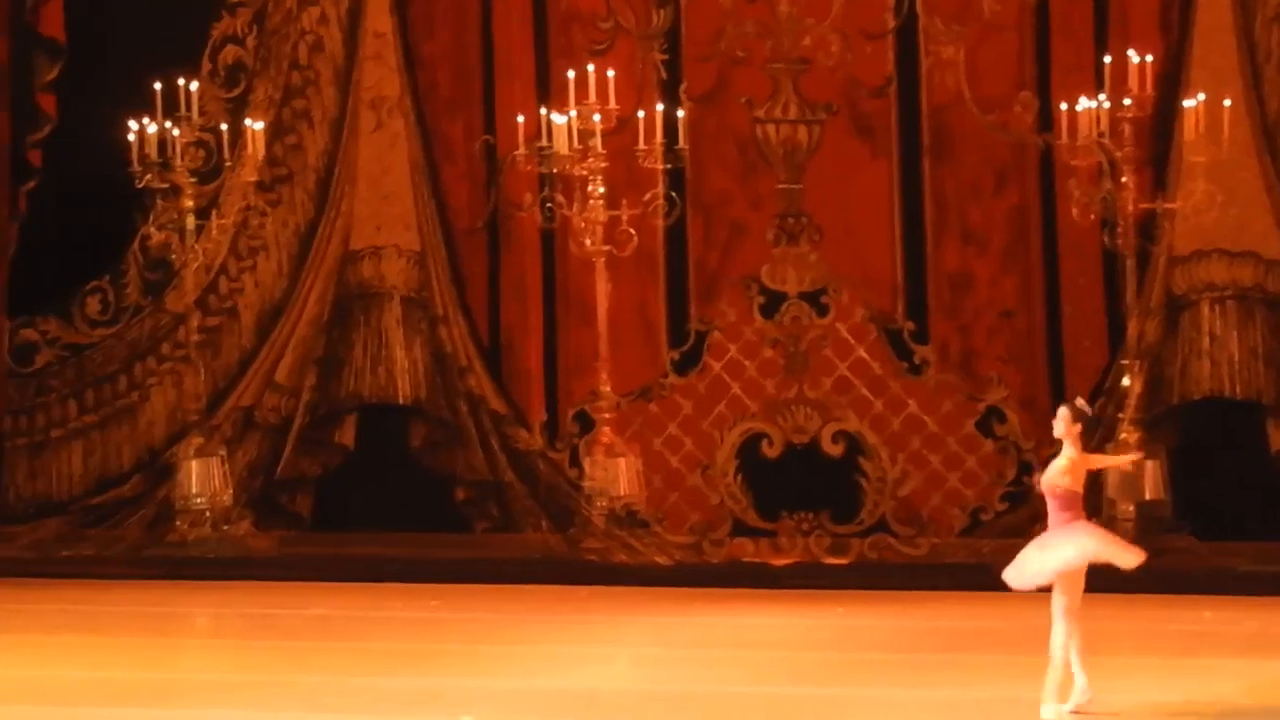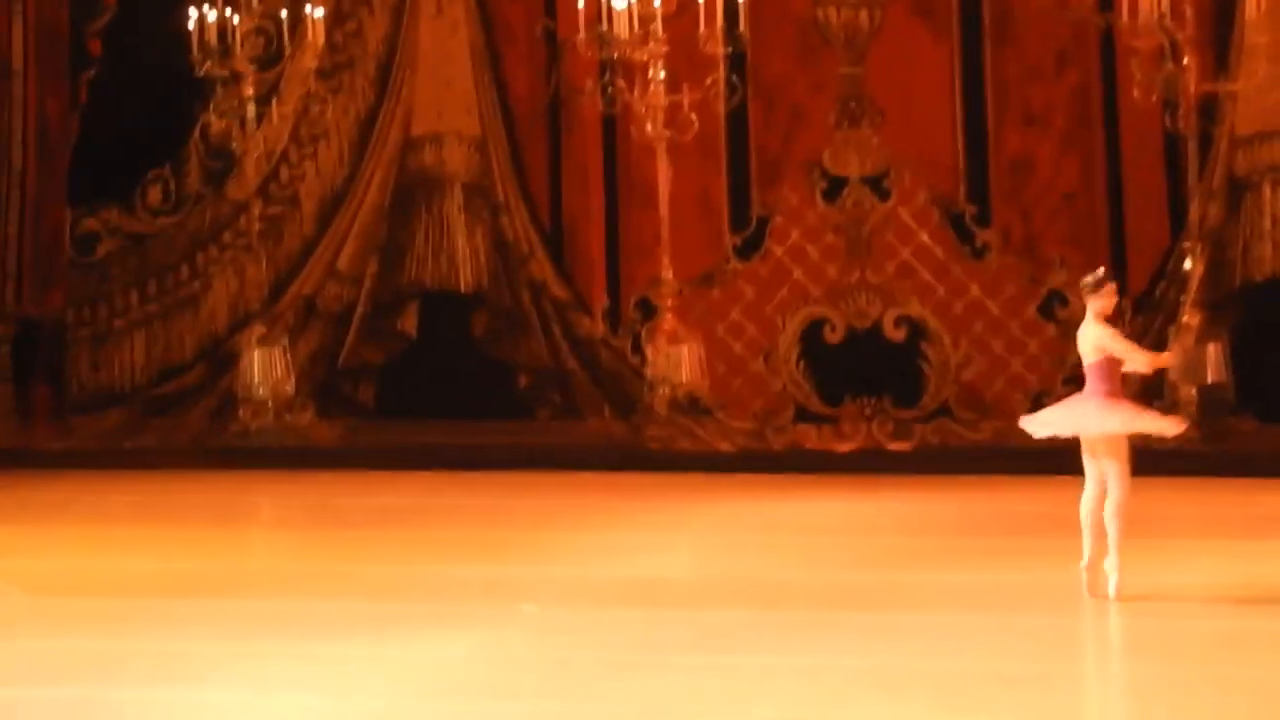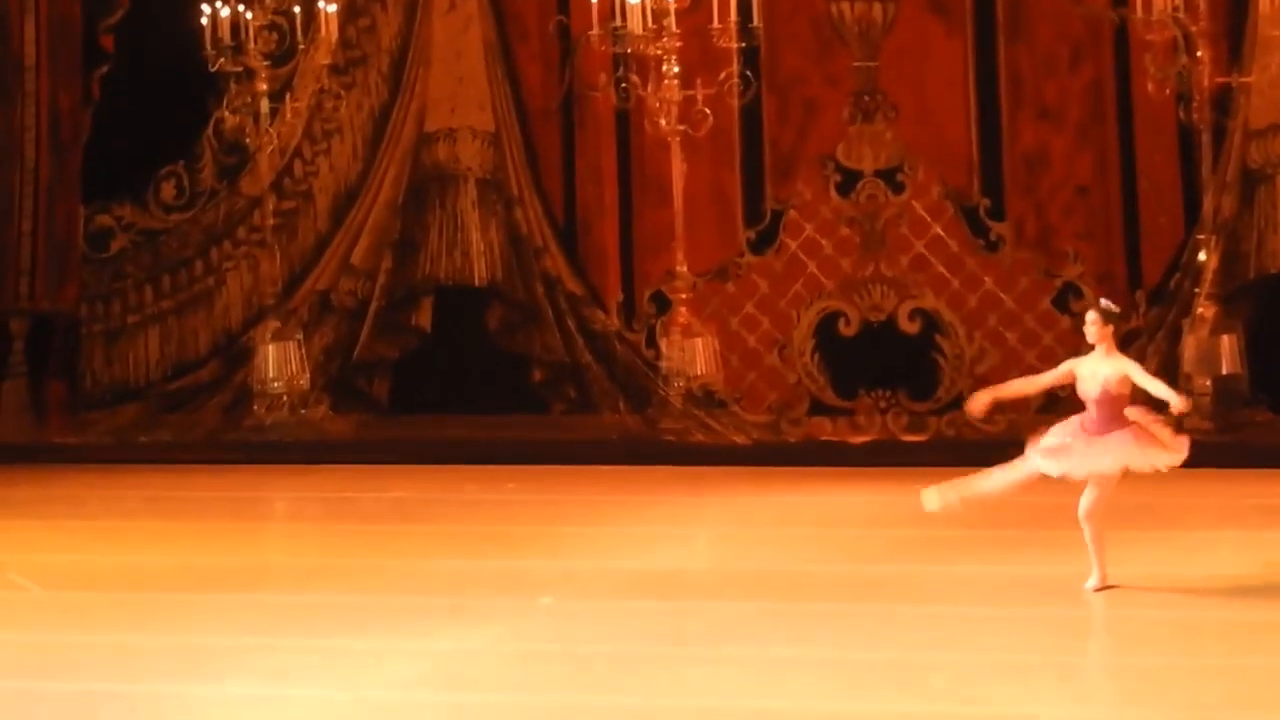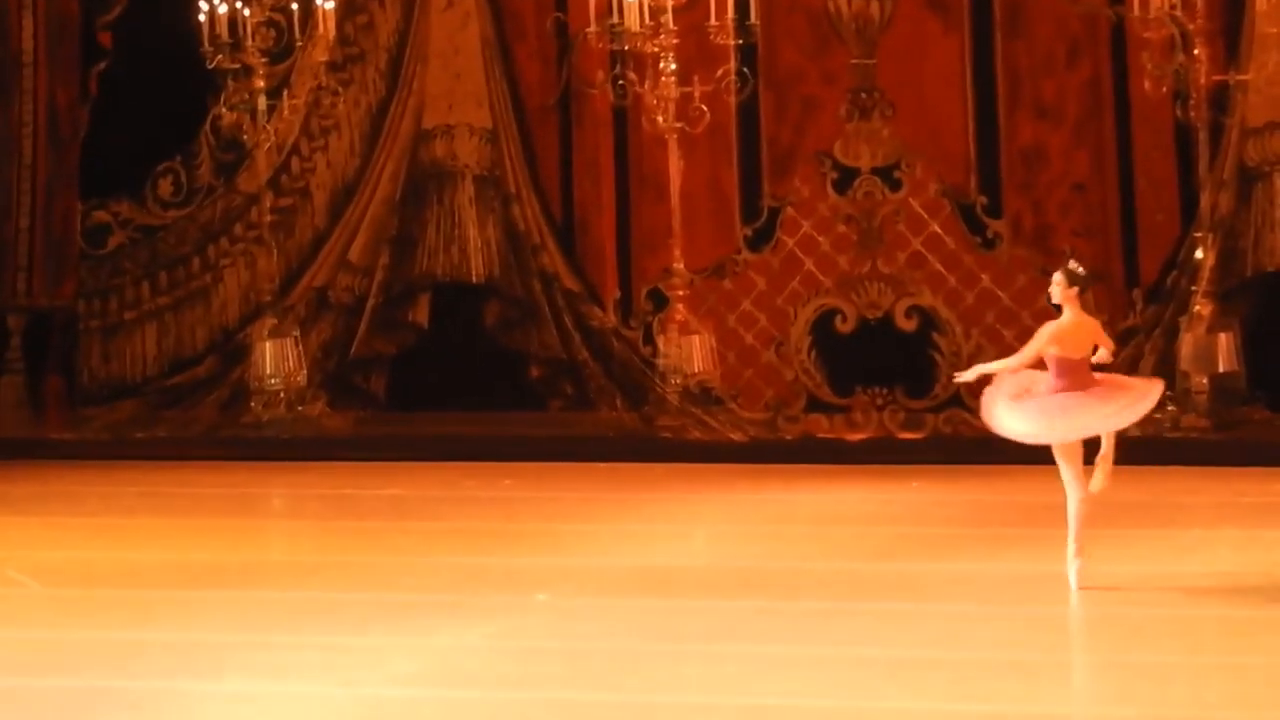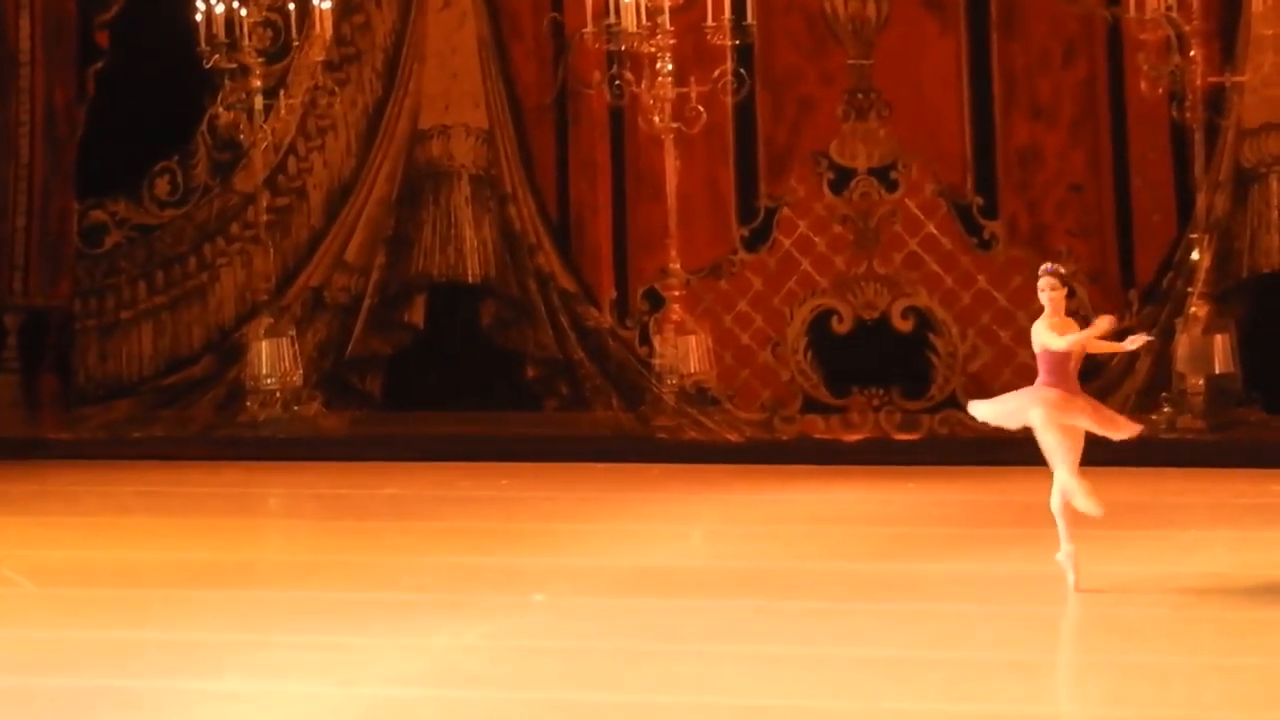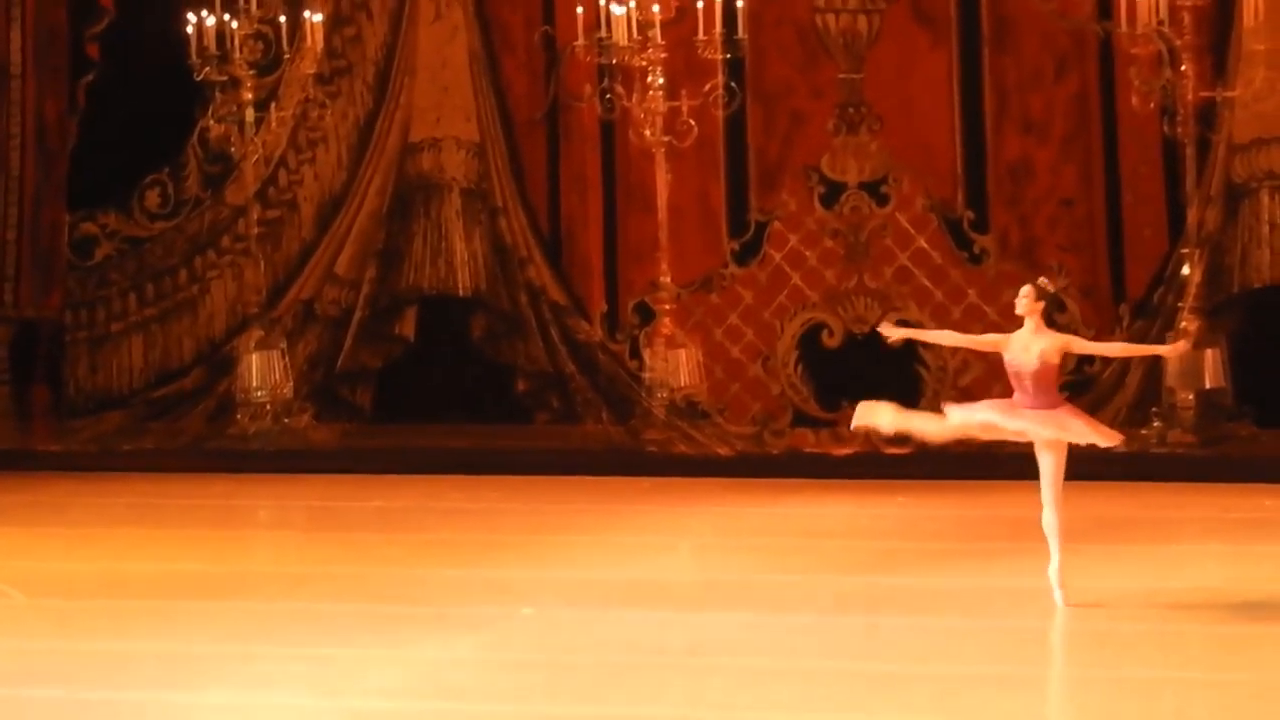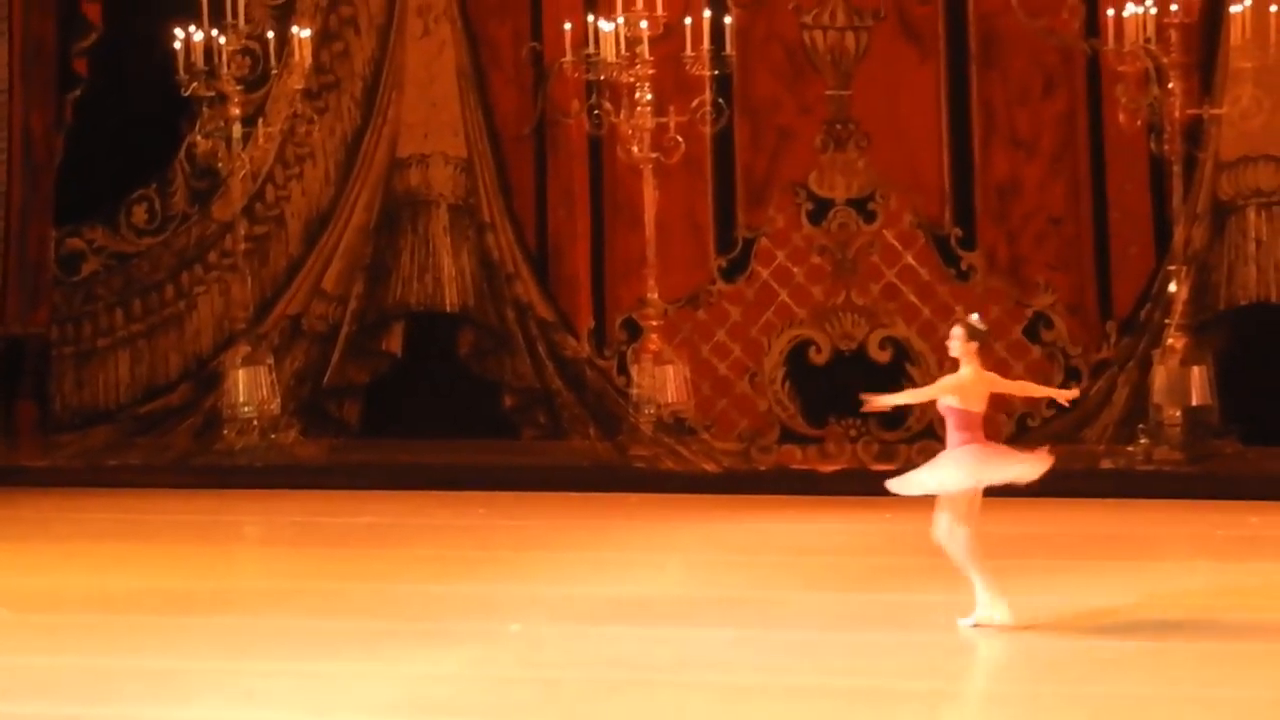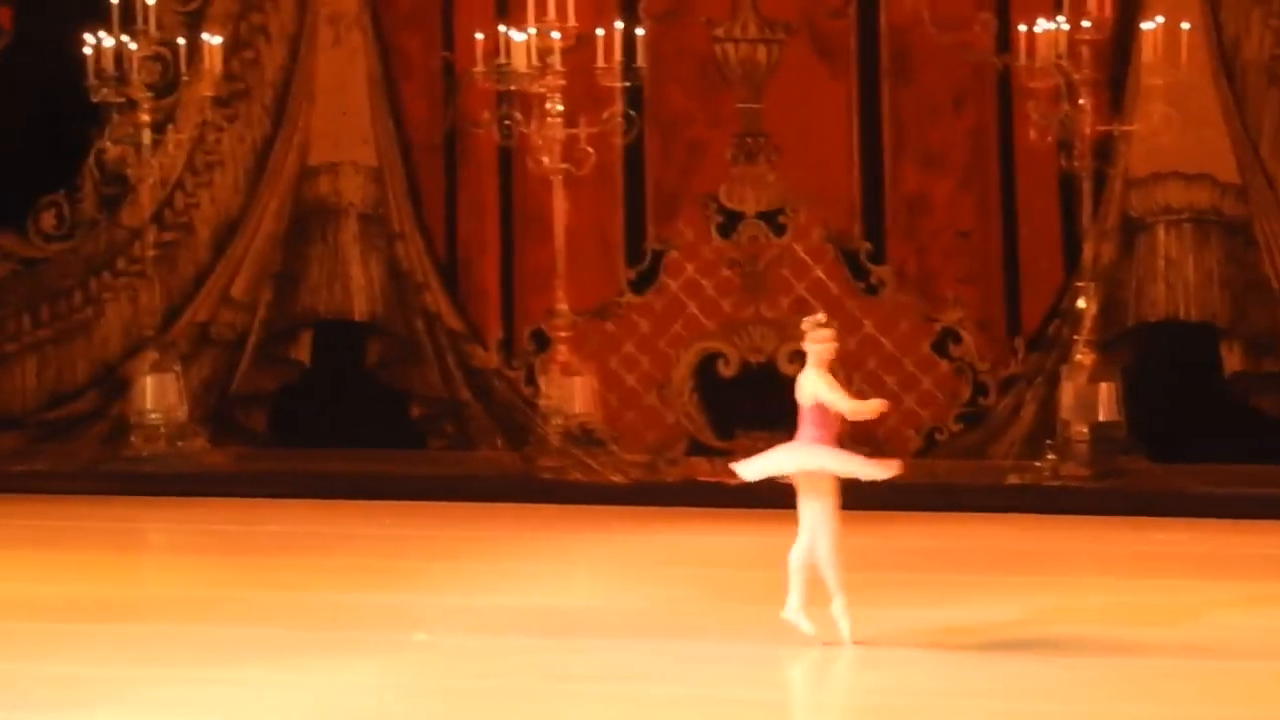
dt=0.4s
person 1, frame 1
left shoulder: (1070, 460)
right shoulder: (1072, 456)
left elbow: (1062, 473)
right elbow: (1103, 460)
right wrist: (1124, 459)
left hip: (1072, 538)
right hip: (1061, 542)
left knee: (1063, 614)
right knee: (1063, 616)
left ankle: (1052, 692)
right ankle: (1080, 685)
person 1, frame 2
left shoulder: (1090, 331)
right shoulder: (1103, 333)
right elbow: (1145, 363)
left wrist: (1130, 361)
right wrist: (1164, 358)
left hip: (1092, 414)
right hip: (1103, 414)
left knee: (1096, 487)
right knee: (1118, 487)
left ankle: (1090, 558)
right ankle: (1113, 559)
person 1, frame 3
left shoulder: (1126, 366)
right shoulder: (1078, 365)
left elbow: (1154, 384)
right elbow: (1033, 384)
left wrist: (1176, 400)
right wrist: (992, 393)
left hip: (1117, 444)
right hip: (1085, 437)
left knee: (1088, 511)
right knee: (1025, 469)
left ankle: (1100, 573)
right ankle: (953, 492)
person 1, frame 4
left shoulder: (1054, 329)
right shoulder: (1092, 323)
left elbow: (1019, 363)
right elbow: (1109, 348)
left wrist: (980, 369)
left hip: (1066, 405)
right hip: (1090, 391)
left knee: (1073, 484)
left ankle: (1074, 552)
right ankle: (1103, 465)
person 1, frame 5
left shoulder: (1071, 325)
right shoulder: (1041, 327)
left elbow: (1088, 346)
right elbow: (1063, 345)
left wrist: (1125, 345)
right wrist: (1096, 329)
left hip: (1070, 403)
right hip: (1047, 400)
left knee: (1061, 483)
left ankle: (1066, 548)
person 1, frame 6
left shoulder: (1058, 341)
right shoulder: (1004, 341)
left elbow: (1107, 347)
right elbow: (960, 339)
left wrist: (1158, 349)
right wrist: (907, 332)
left hip: (1052, 418)
right hip: (1016, 414)
left knee: (1051, 499)
right knee: (953, 426)
left ankle: (1056, 568)
right ankle: (893, 417)
person 1, frame 7
left shoulder: (957, 381)
right shoulder: (986, 378)
left elbow: (924, 393)
right elbow: (1021, 386)
left wrist: (888, 399)
right wrist: (1055, 392)
left hip: (966, 461)
right hip: (967, 459)
left knee: (946, 532)
right knee: (956, 532)
left ankle: (991, 599)
right ankle: (985, 603)
person 1, frame 8
left shoulder: (823, 378)
right shoulder: (816, 378)
left elbow: (844, 411)
right elbow: (849, 408)
left wrist: (861, 408)
right wrist: (875, 404)
left hip: (809, 460)
right hip: (812, 459)
left knee: (809, 536)
right knee: (825, 535)
left ankle: (794, 605)
right ankle: (839, 607)
